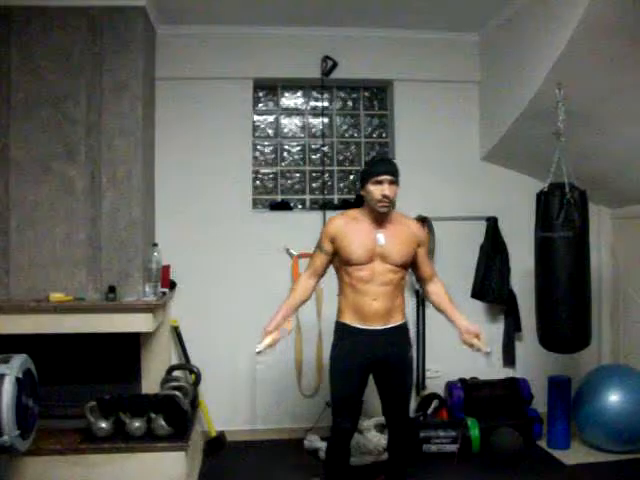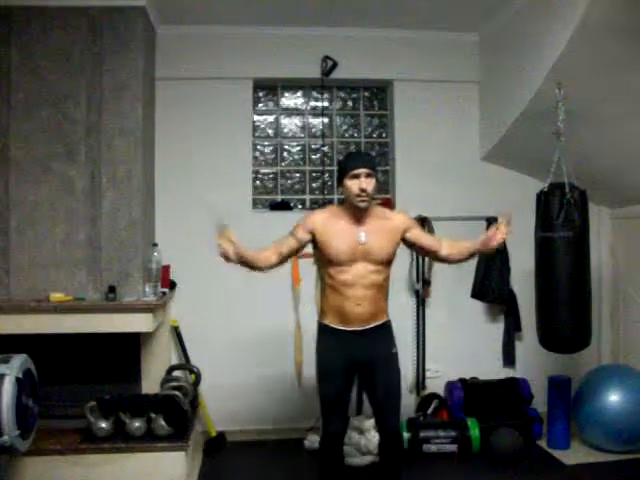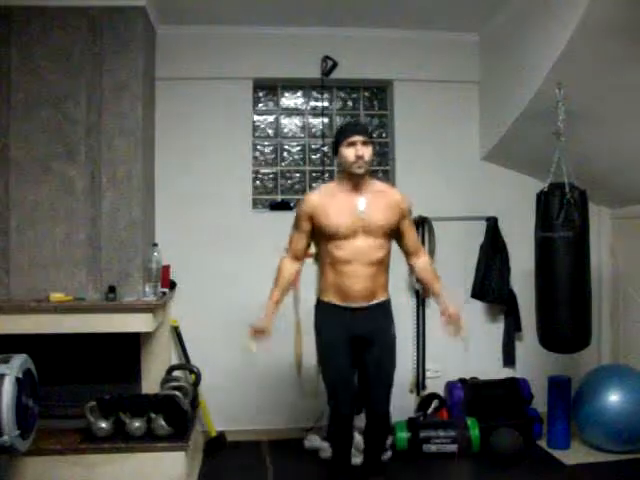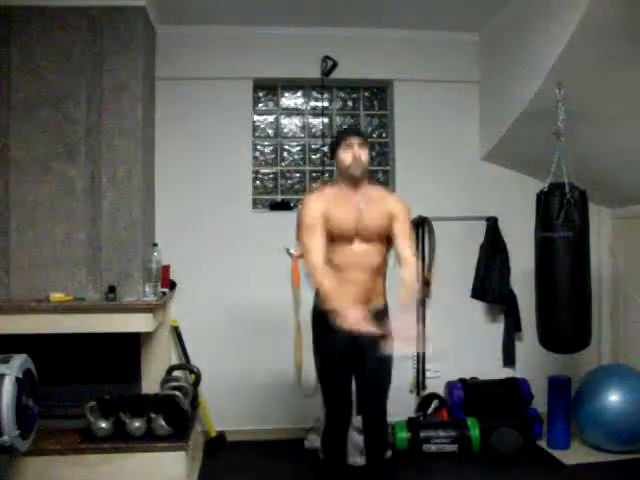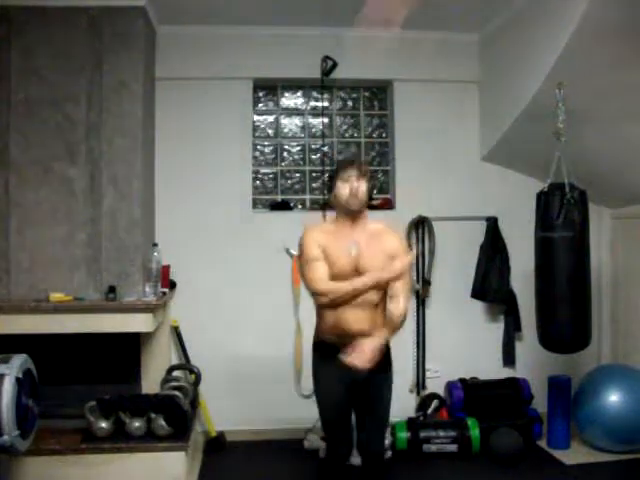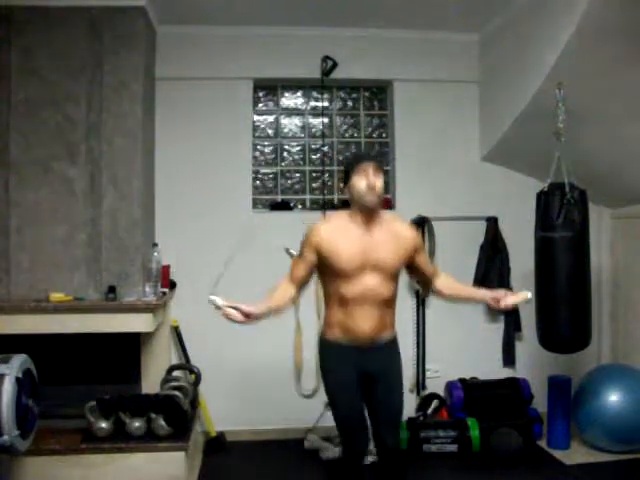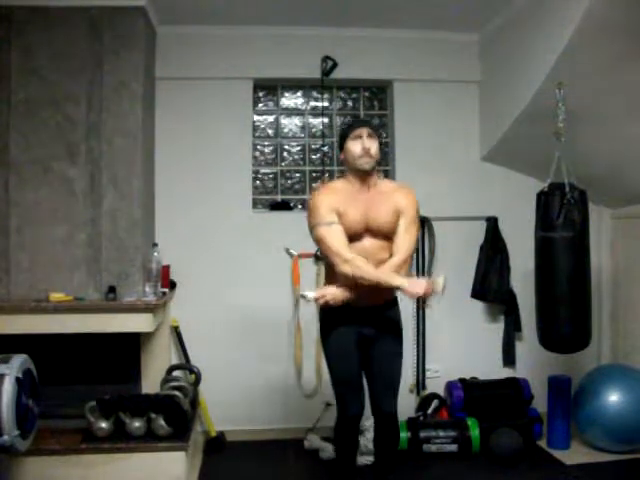
dt=0.4s
person 1, frame 1
left shoulder: (414, 231)
right shoulder: (337, 227)
left elbow: (430, 282)
right elbow: (310, 276)
left wrist: (459, 322)
right wrist: (280, 317)
left hip: (396, 338)
right hip: (350, 338)
left knee: (399, 423)
right knee: (343, 426)
person 1, frame 2
left shoulder: (397, 222)
right shoulder: (318, 222)
left elbow: (442, 249)
right elbow: (273, 255)
left wrist: (482, 244)
right wrist: (239, 254)
left hip: (379, 337)
right hip: (333, 339)
left knee: (390, 426)
right knee: (334, 428)
person 1, frame 3
left shoulder: (394, 200)
right shoulder: (315, 201)
left elbow: (417, 255)
right elbow: (293, 259)
left wrist: (441, 300)
right wrist: (270, 311)
left hip: (378, 316)
right hip: (332, 317)
left knee: (378, 409)
right knee: (341, 409)
person 1, frame 4
left shoulder: (392, 204)
right shoulder: (316, 203)
left elbow: (408, 261)
right elbow: (316, 262)
right wrist: (345, 309)
left hip: (375, 322)
right hip: (330, 321)
left knee: (376, 416)
right knee: (338, 415)
person 1, frame 5
left shoulder: (391, 240)
right shoulder: (315, 237)
left elbow: (399, 306)
right elbow: (323, 293)
left wrist: (376, 343)
right wrist: (376, 278)
left hip: (374, 356)
right hip: (330, 356)
left knee: (372, 445)
right knee: (339, 446)
person 1, frame 6
left shoulder: (405, 235)
right shoulder: (322, 233)
left elbow: (433, 279)
right elbow: (292, 284)
left wrist: (483, 295)
right wrist: (260, 311)
left hip: (384, 351)
right hip: (338, 352)
left knee: (389, 443)
right knee: (355, 443)
person 1, frame 7
left shoulder: (402, 197)
right shoulder: (325, 198)
left elbow: (400, 261)
right elbow: (342, 262)
left wrist: (343, 291)
right wrist: (404, 285)
left hip: (383, 316)
right hip: (341, 318)
left knee: (386, 410)
right knee: (350, 410)
